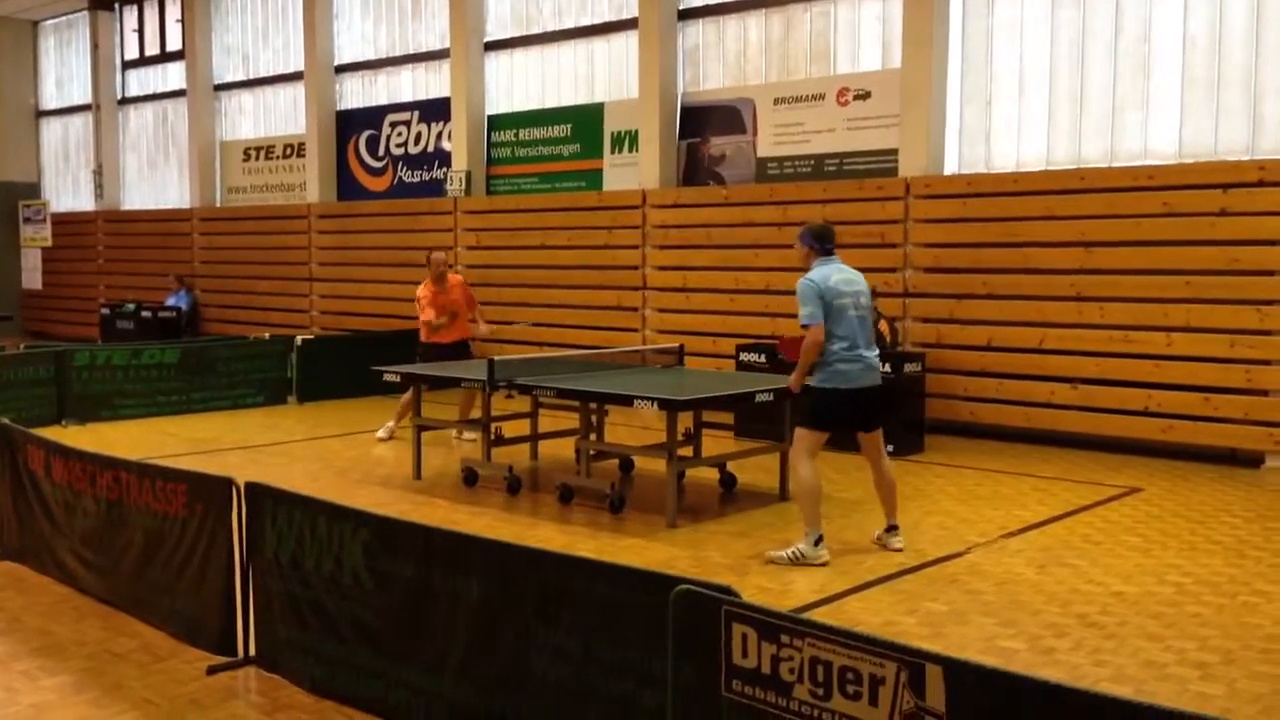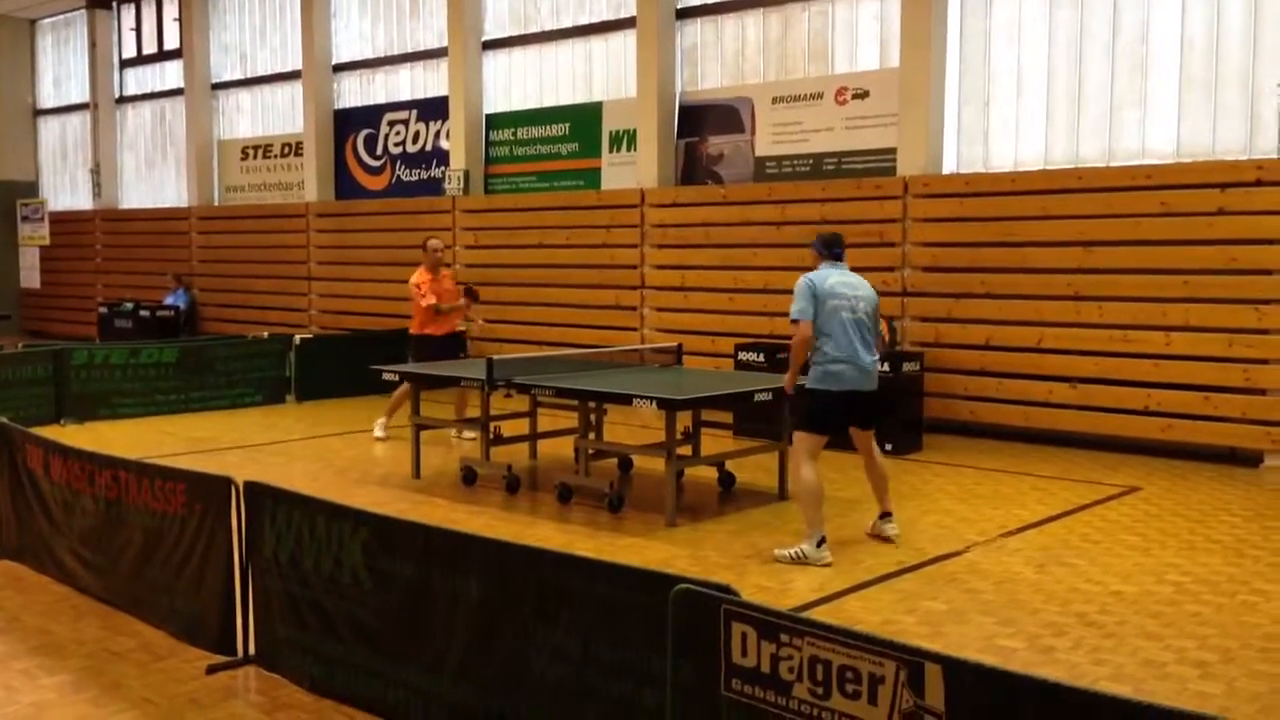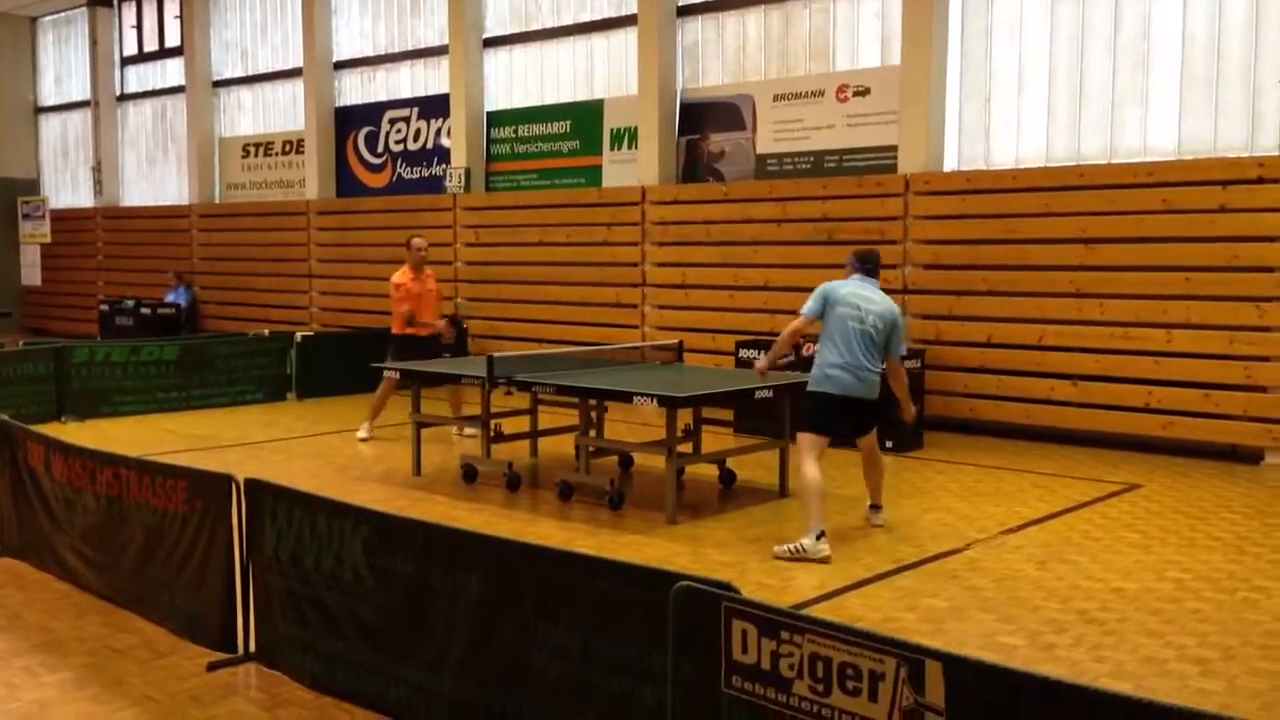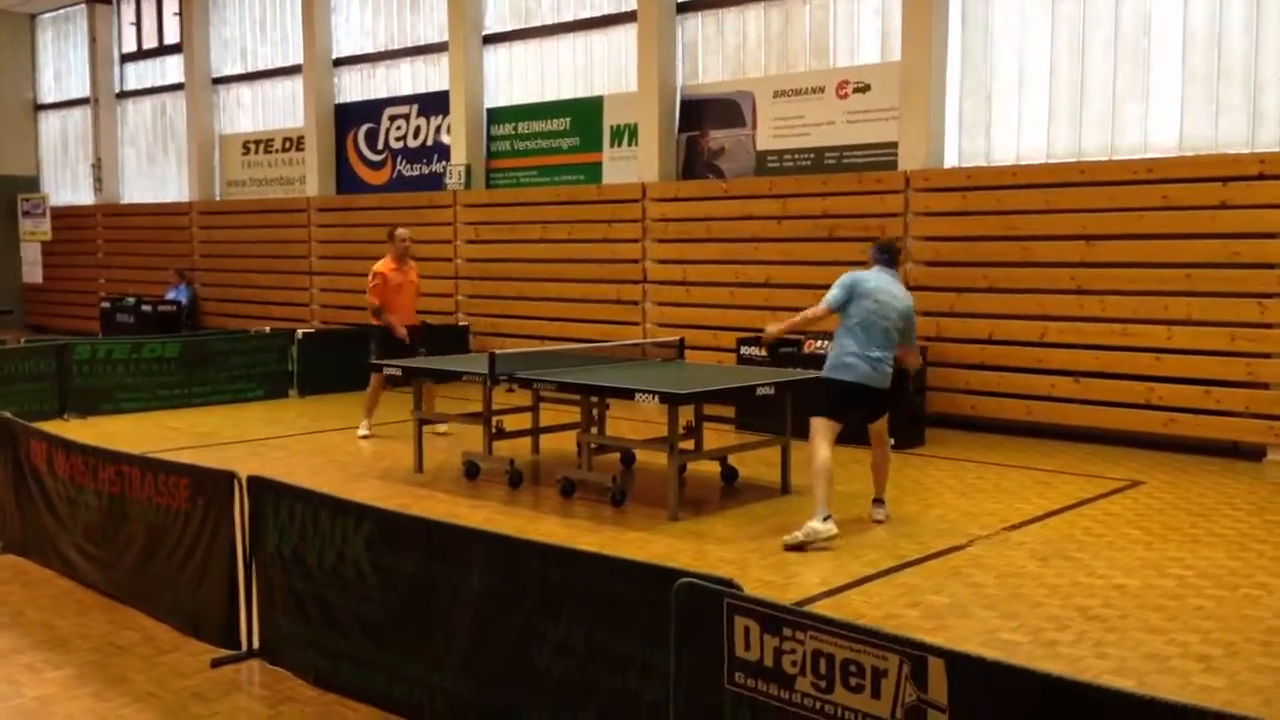
dt=0.2s
person 1, frame 1
left shoulder: (811, 282)
right shoulder: (857, 278)
left elbow: (816, 338)
left wrist: (798, 374)
left hip: (832, 381)
right hip: (869, 379)
left knee: (801, 456)
right knee: (877, 456)
left ankle: (813, 543)
right ankle: (892, 531)
person 1, frame 2
left shoulder: (810, 282)
right shoulder: (865, 286)
left elbow: (804, 334)
left wrist: (792, 374)
left hip: (827, 382)
right hip: (866, 382)
left knee: (802, 458)
right knee: (868, 449)
left ankle: (816, 543)
right ankle: (886, 520)
person 1, frame 3
left shoulder: (831, 289)
right shoulder: (891, 309)
left elbow: (797, 328)
right elbow: (894, 366)
left wrist: (769, 359)
right wrist: (906, 403)
left hip: (827, 386)
right hip: (866, 390)
left knee: (808, 459)
right knee: (869, 448)
left ankle: (814, 538)
right ankle: (876, 509)
person 1, frame 4
left shoulder: (855, 279)
right shoulder: (905, 300)
left elbow: (819, 313)
right elbow: (909, 354)
left wrist: (780, 328)
right wrist: (914, 364)
left hip: (841, 374)
right hip: (878, 379)
left knee: (820, 443)
right knee: (880, 438)
left ankle: (821, 520)
right ankle: (879, 504)
person 2, frame 1
left shoulder: (459, 282)
right shoulder: (423, 293)
left elbow: (472, 305)
right elbow: (431, 325)
left wrist: (480, 323)
right wrist: (446, 321)
left hip: (459, 343)
right hip: (433, 346)
left ankle: (460, 429)
right ankle: (392, 424)
person 2, frame 2
left shoulder: (448, 275)
right shoulder: (418, 281)
right elbow: (436, 309)
left wrist: (472, 317)
right wrist: (459, 304)
left hip: (449, 336)
right hip: (424, 338)
right knee: (410, 385)
left ankle: (459, 428)
right ankle: (383, 421)
person 2, frame 3
left shoulder: (430, 275)
right shoulder: (400, 281)
right elbow: (407, 317)
left wrist: (443, 327)
right wrist: (435, 324)
left hip: (430, 337)
right hip: (405, 339)
right knee: (388, 384)
left ankle: (459, 425)
right ankle: (367, 425)
person 2, frame 4
left shoulder: (412, 267)
right shoulder: (380, 270)
right elbow: (375, 308)
left wrist: (411, 325)
right wrist: (395, 327)
left hip: (410, 329)
right hip: (386, 331)
right knee: (378, 380)
right ankle: (366, 422)
